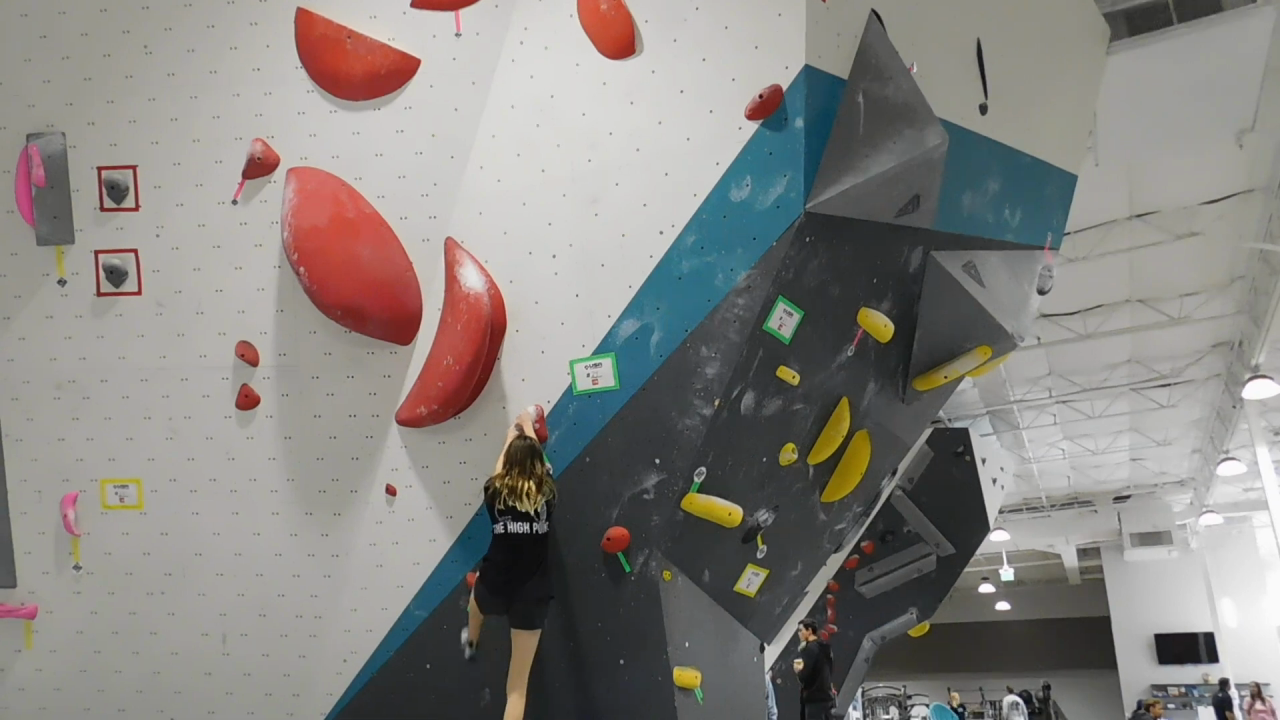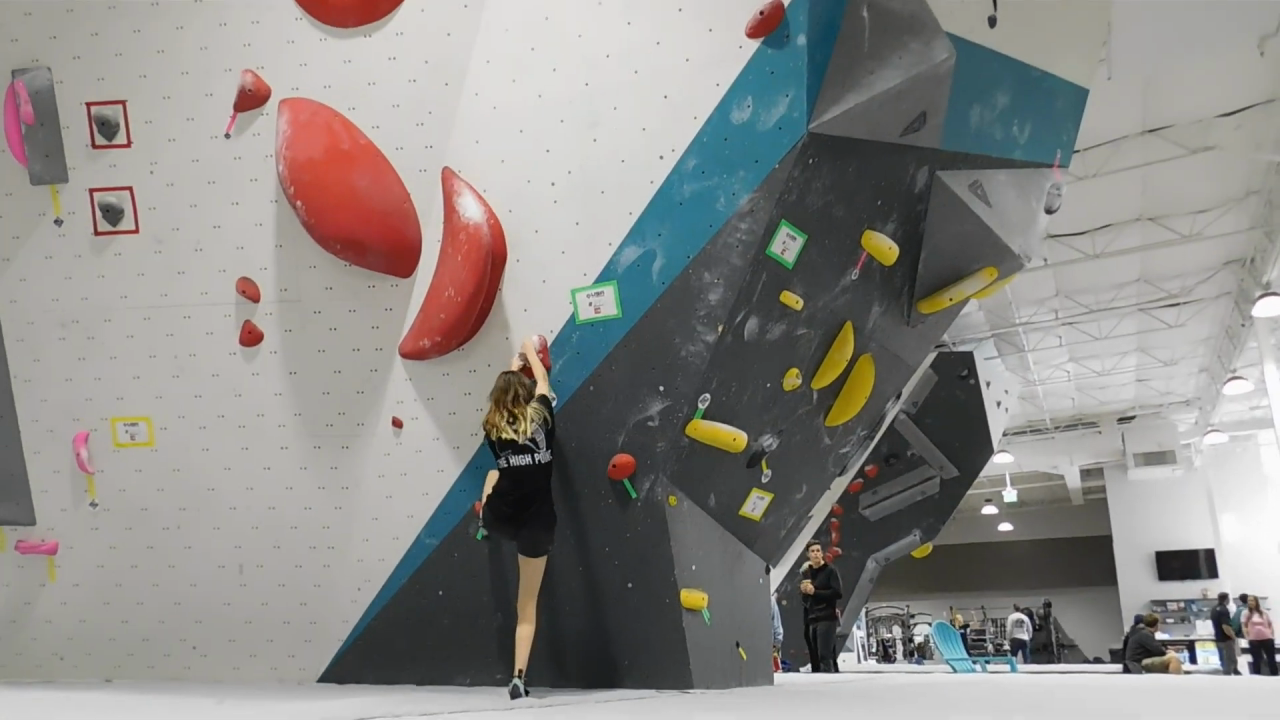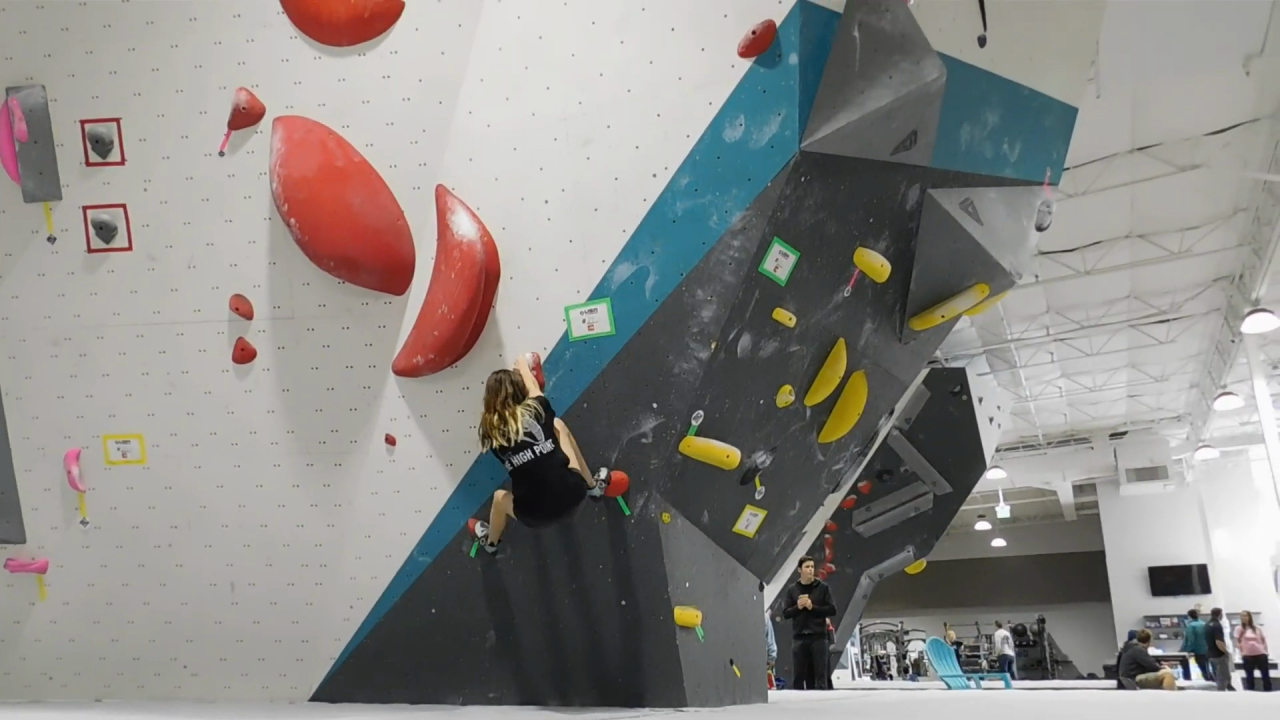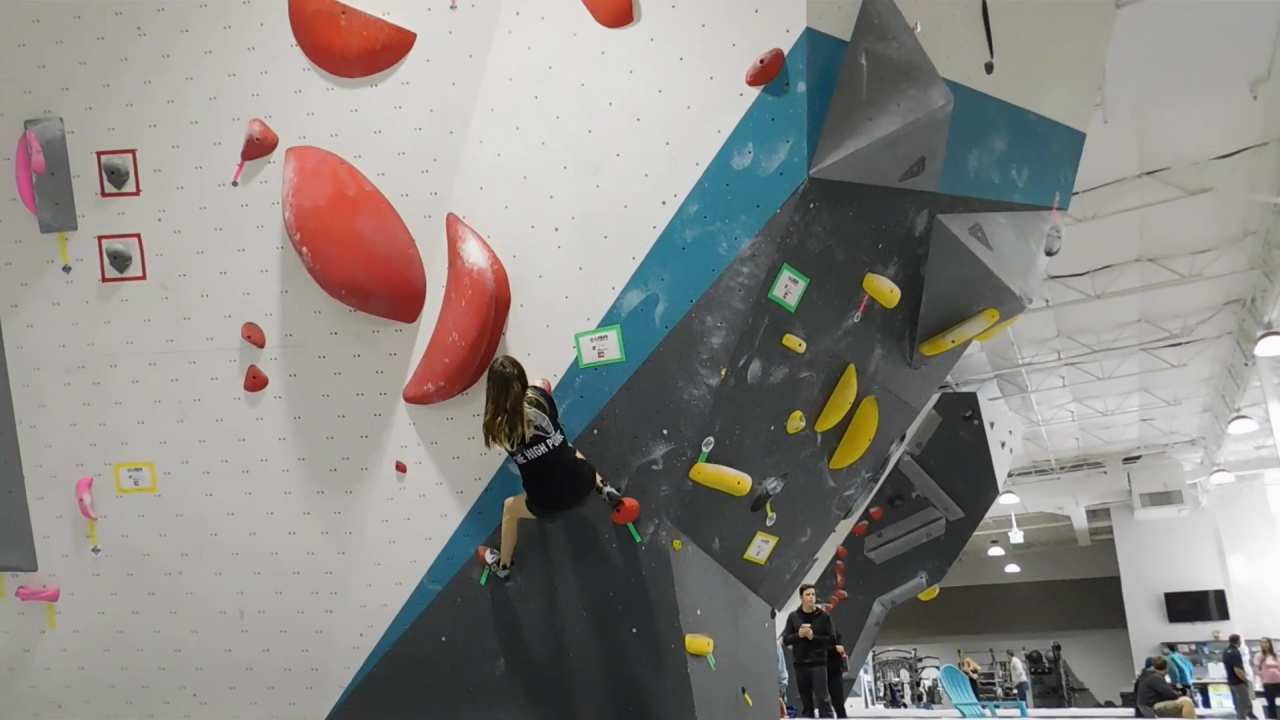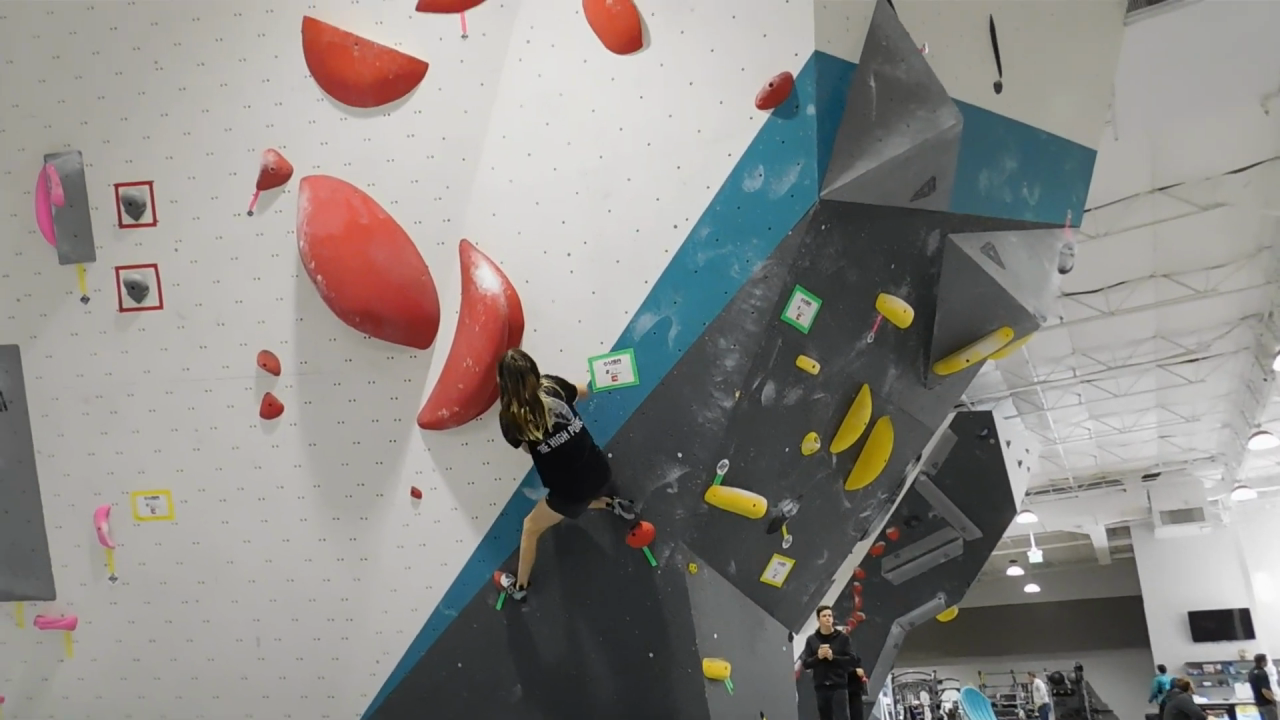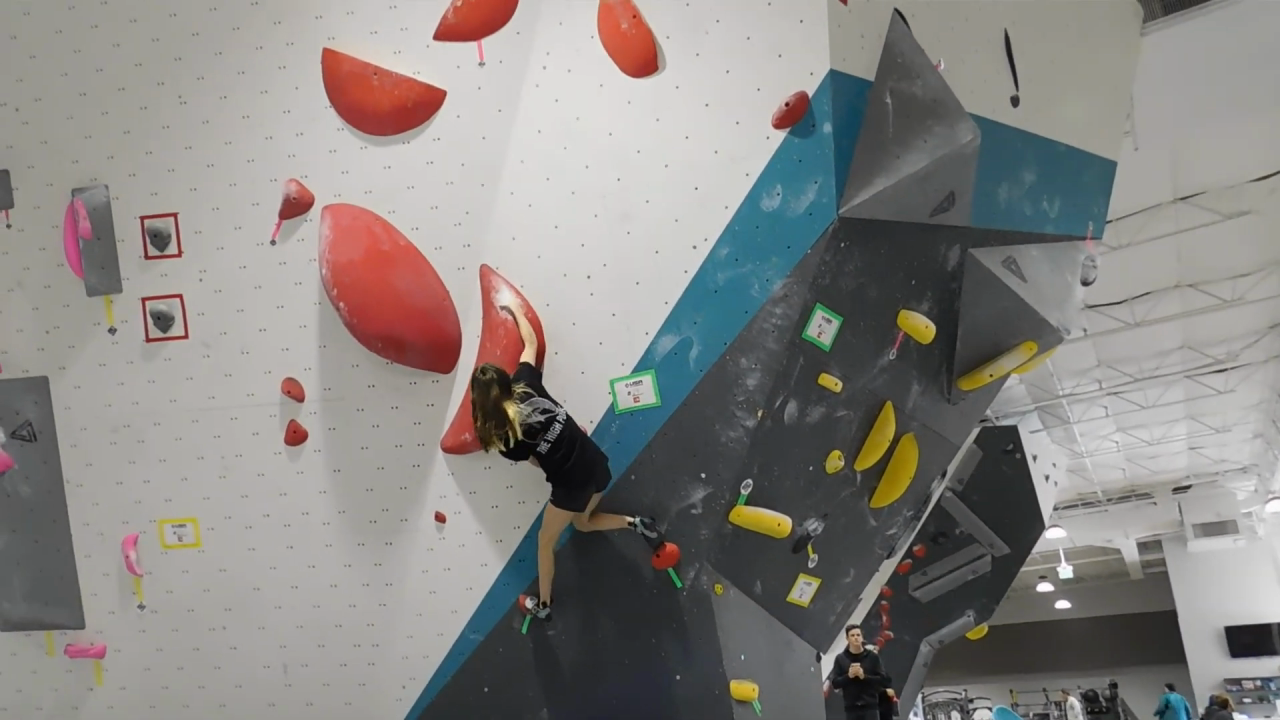
dt=0.7s
person 1, frame 1
left shoulder: (495, 491)
right shoulder: (546, 490)
left elbow: (501, 466)
right elbow: (534, 456)
left wrist: (511, 437)
right wrist: (529, 429)
left hip: (493, 593)
right hip: (532, 597)
right knee: (518, 683)
left ankle: (470, 641)
person 1, frame 2
left shoulder: (493, 426)
right shoulder: (541, 415)
left elbow: (504, 390)
right elbow: (542, 381)
left wrist: (513, 368)
right wrist: (531, 353)
left hip: (499, 519)
right hip: (537, 523)
right knee: (528, 607)
left ankle: (484, 522)
right ankle: (519, 678)
person 1, frame 3
left shoulder: (490, 430)
right shoulder: (535, 409)
right elbow: (534, 388)
right wrist: (523, 367)
left hip: (534, 515)
right hip: (572, 495)
left knee: (500, 498)
right knee: (557, 424)
left ankle: (491, 542)
right ankle: (592, 485)
person 1, frame 4
left shoulder: (495, 424)
right shoulder: (537, 396)
left hip: (548, 503)
right hip: (582, 482)
left knee: (510, 508)
left ankle: (502, 565)
right ankle: (603, 487)
person 1, frame 5
left shoulder: (510, 418)
right shoulder: (554, 387)
right elbow: (582, 391)
left hip: (568, 491)
right hip: (599, 473)
left knee: (531, 528)
left ankle: (519, 588)
right ankle: (615, 505)
person 1, frame 6
left shoulder: (501, 433)
right shoulder: (527, 384)
left elbow: (534, 461)
right elbow: (531, 343)
right wrist: (516, 311)
left hip: (571, 484)
right hip: (597, 464)
left knee: (545, 543)
right knee: (582, 522)
left ankle: (542, 604)
right ankle: (636, 523)
